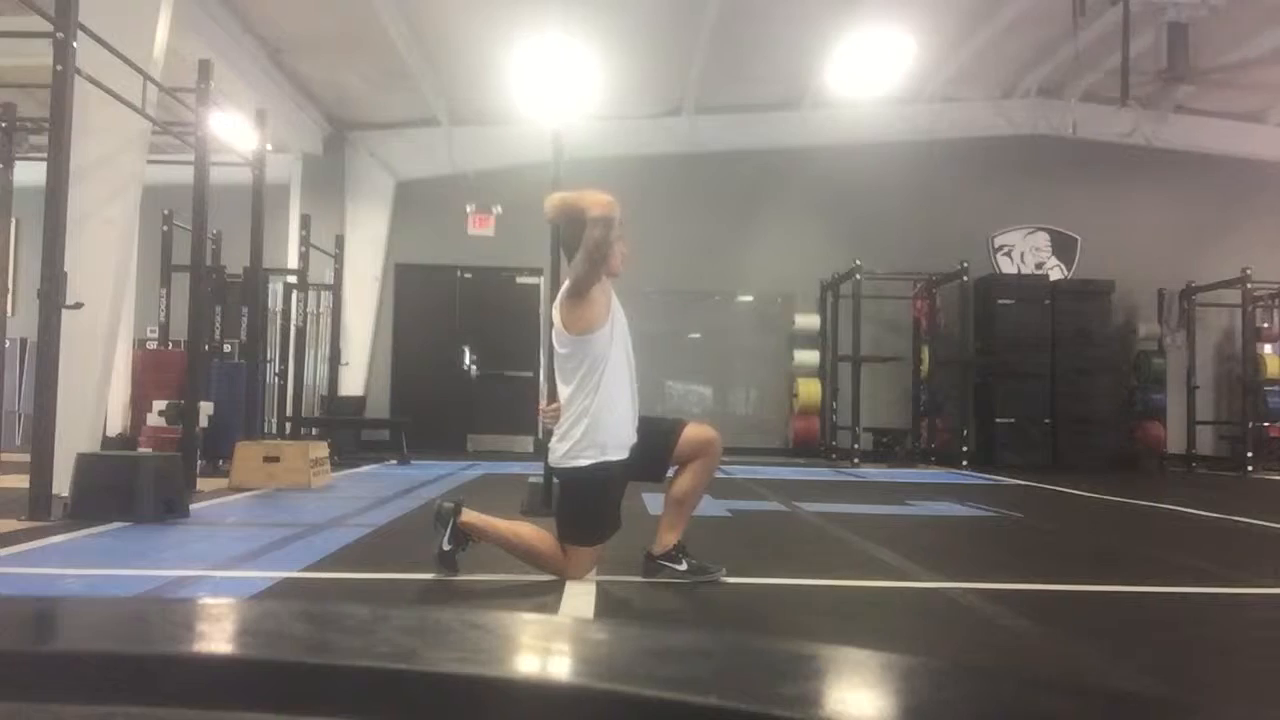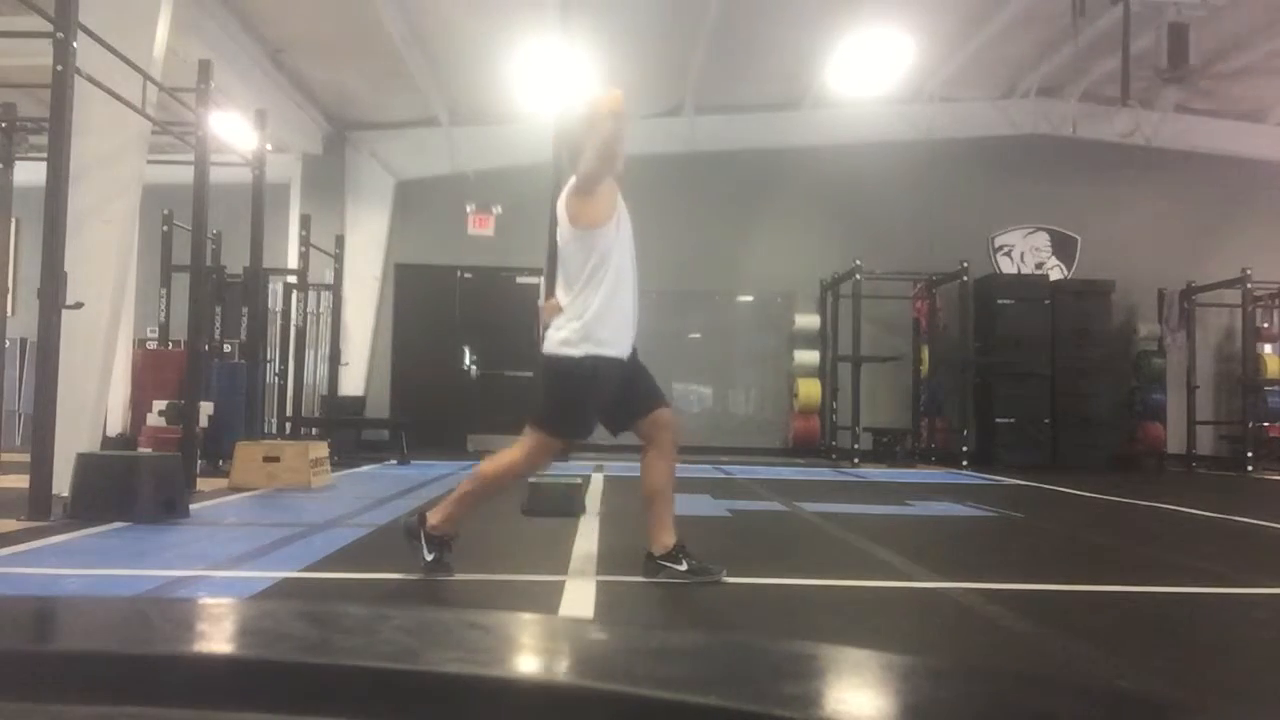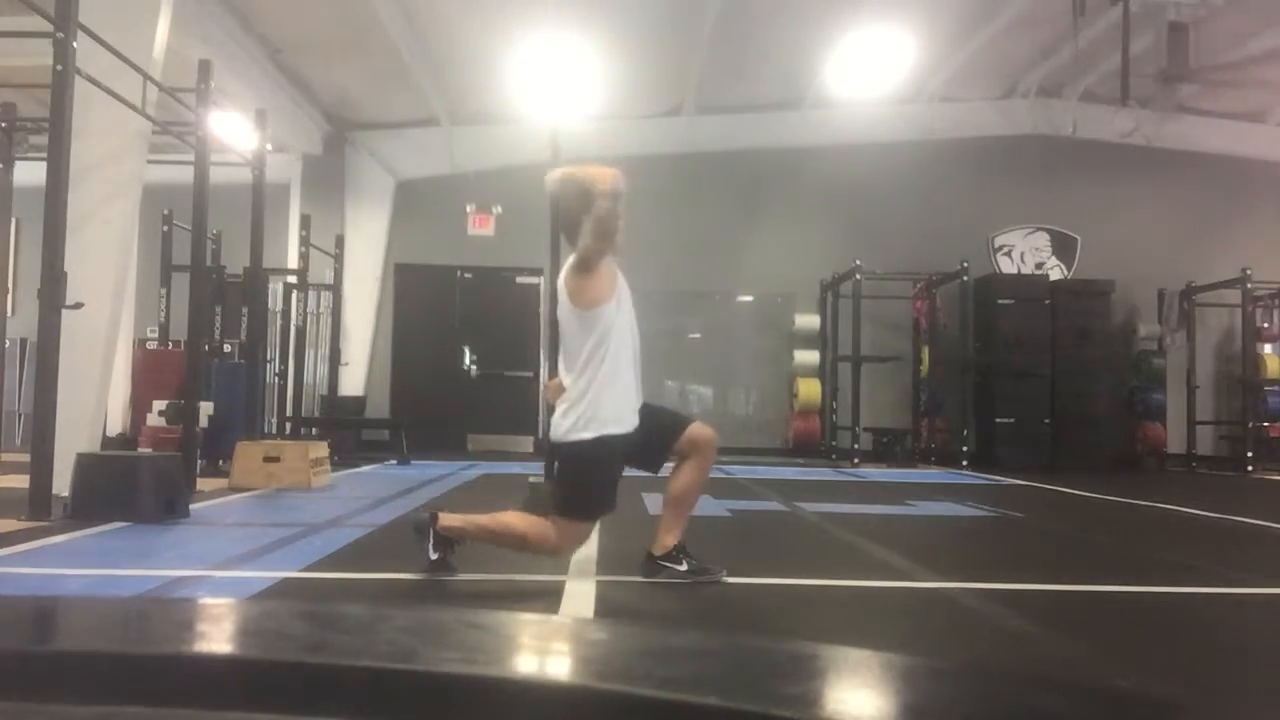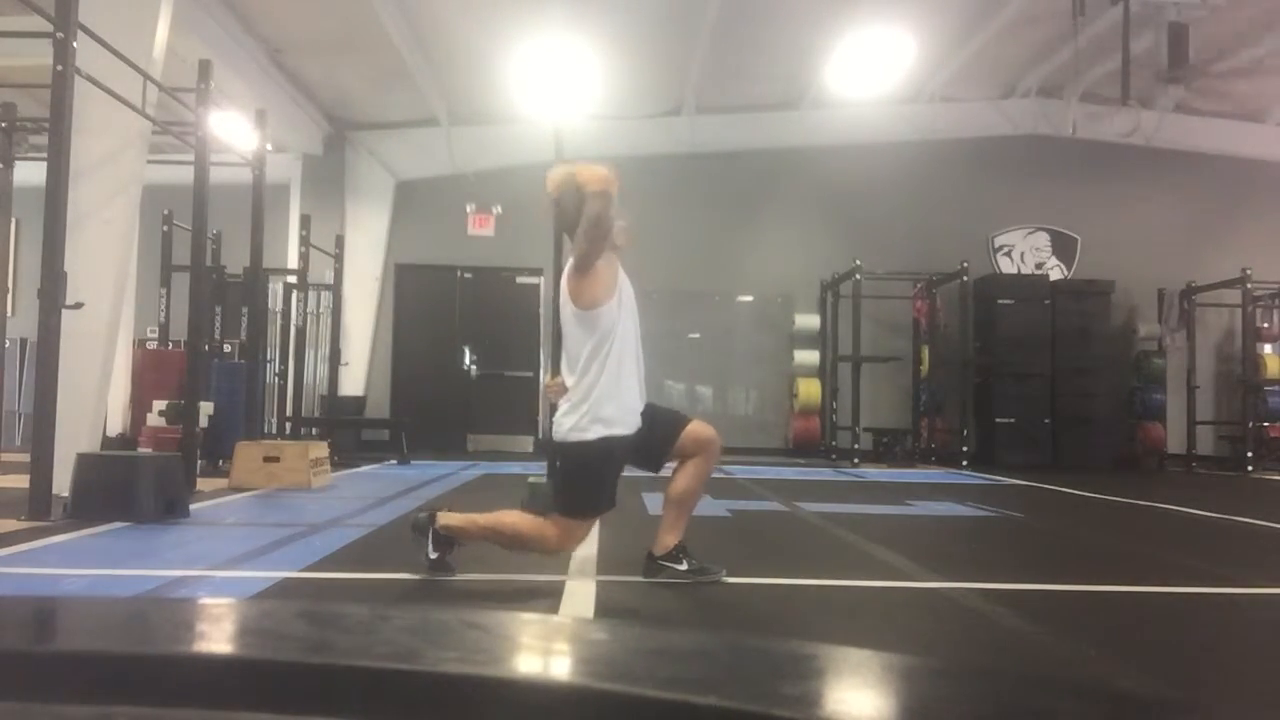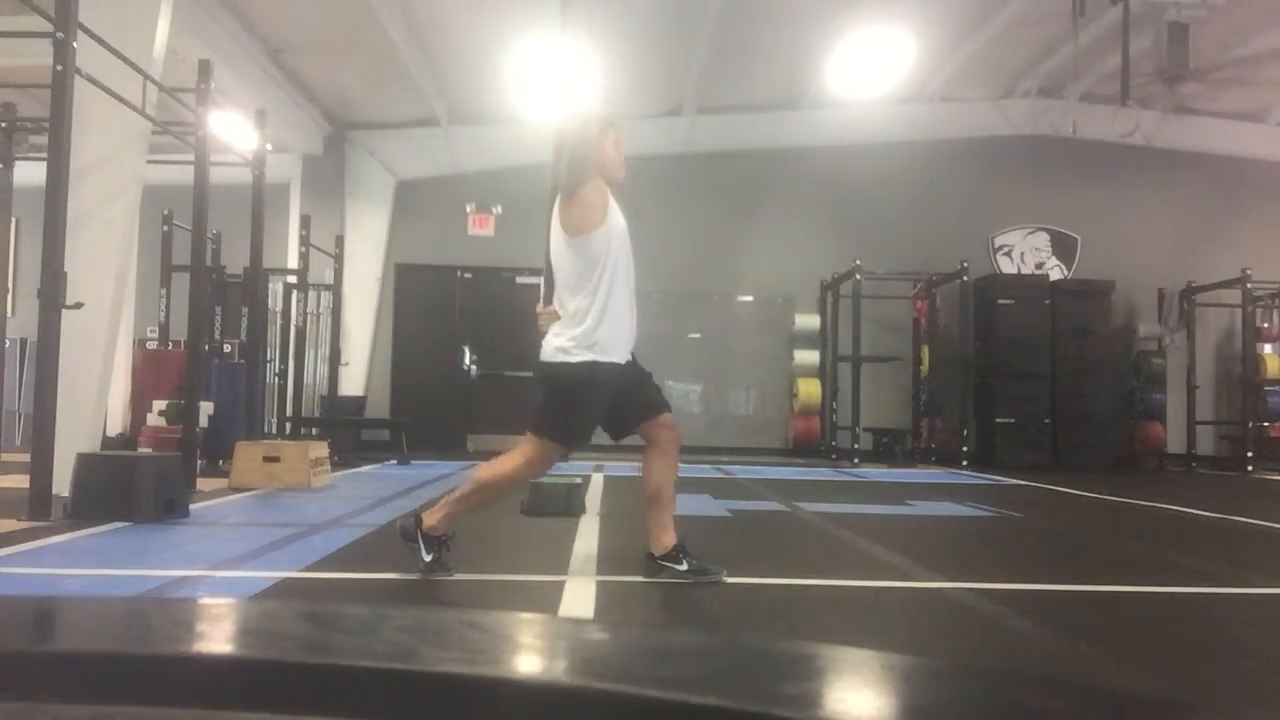
dt=1s
person 1, frame 1
left shoulder: (594, 295)
right shoulder: (583, 291)
right elbow: (602, 209)
right wrist: (563, 204)
left hip: (614, 438)
right hip: (591, 454)
left knee: (706, 443)
right knee: (573, 565)
left ankle: (664, 552)
right ankle: (462, 520)
person 1, frame 2
left shoulder: (594, 194)
right shoulder: (589, 187)
right elbow: (611, 106)
left hip: (610, 351)
right hip: (581, 354)
left knee: (662, 430)
right knee: (534, 453)
left ankle: (664, 553)
right ankle: (433, 525)
person 1, frame 3
left shoulder: (595, 271)
right shoulder: (588, 266)
right elbow: (609, 183)
right wrist: (565, 180)
left hip: (615, 417)
right hip: (592, 429)
left knee: (702, 442)
right knee: (561, 539)
left ankle: (665, 554)
right ankle: (443, 525)
person 1, frame 4
left shoulder: (597, 270)
right shoulder: (590, 264)
right elbow: (600, 190)
right wrist: (568, 181)
left hip: (619, 414)
right hip: (593, 428)
left knee: (704, 442)
right knee: (560, 539)
left ankle: (665, 554)
right ankle: (441, 525)
person 1, frame 5
left shoulder: (594, 200)
right shoulder: (583, 194)
right elbow: (580, 141)
left hip: (609, 355)
right hip: (581, 360)
left knee: (664, 432)
right knee: (535, 457)
left ankle: (665, 553)
right ankle: (430, 524)
